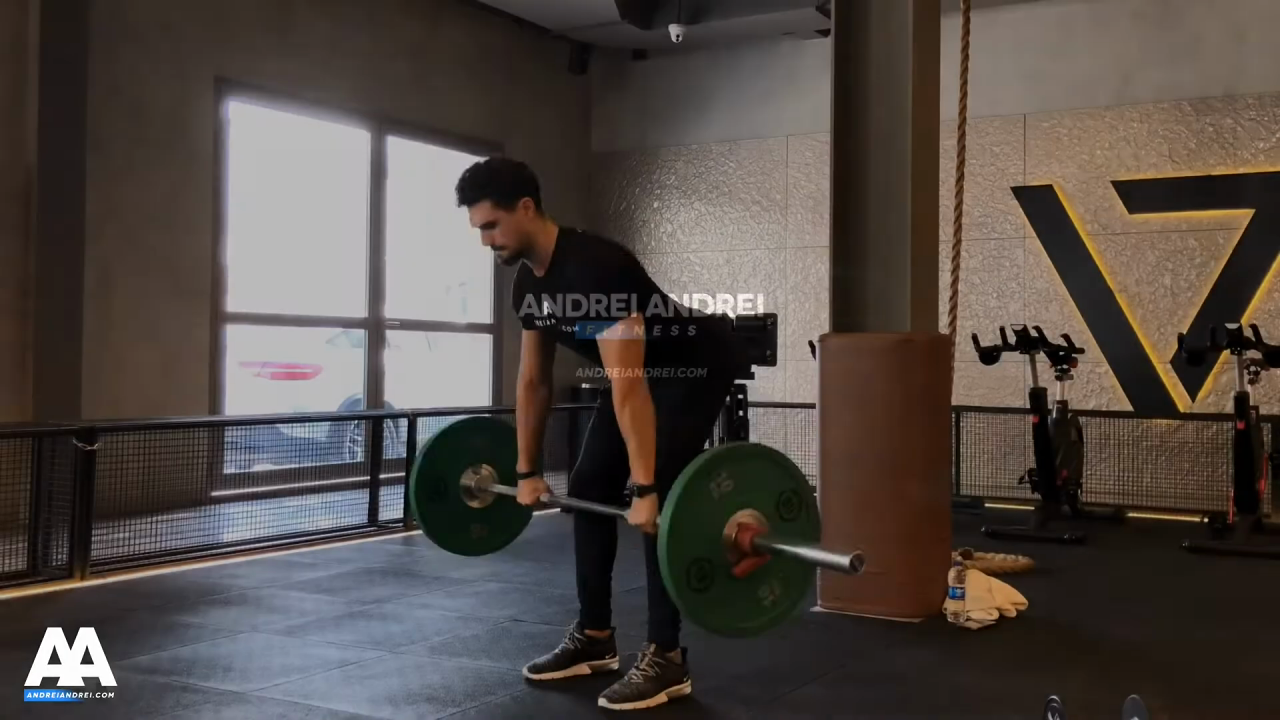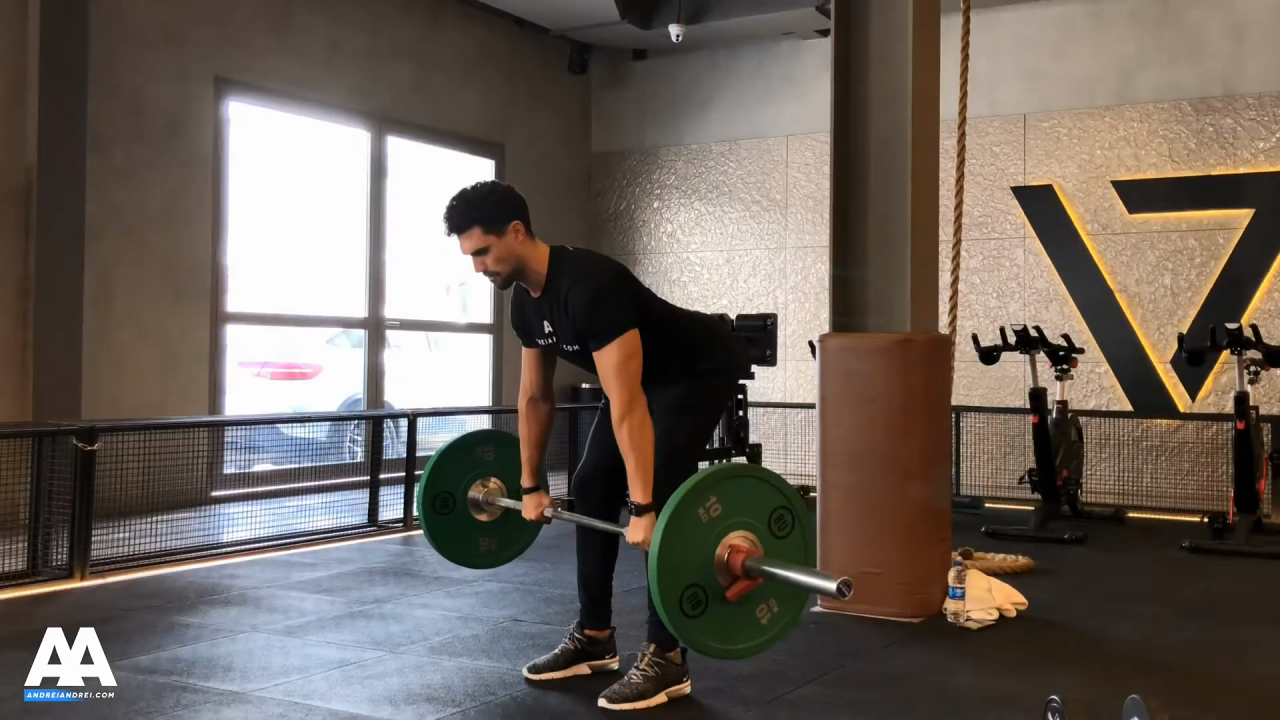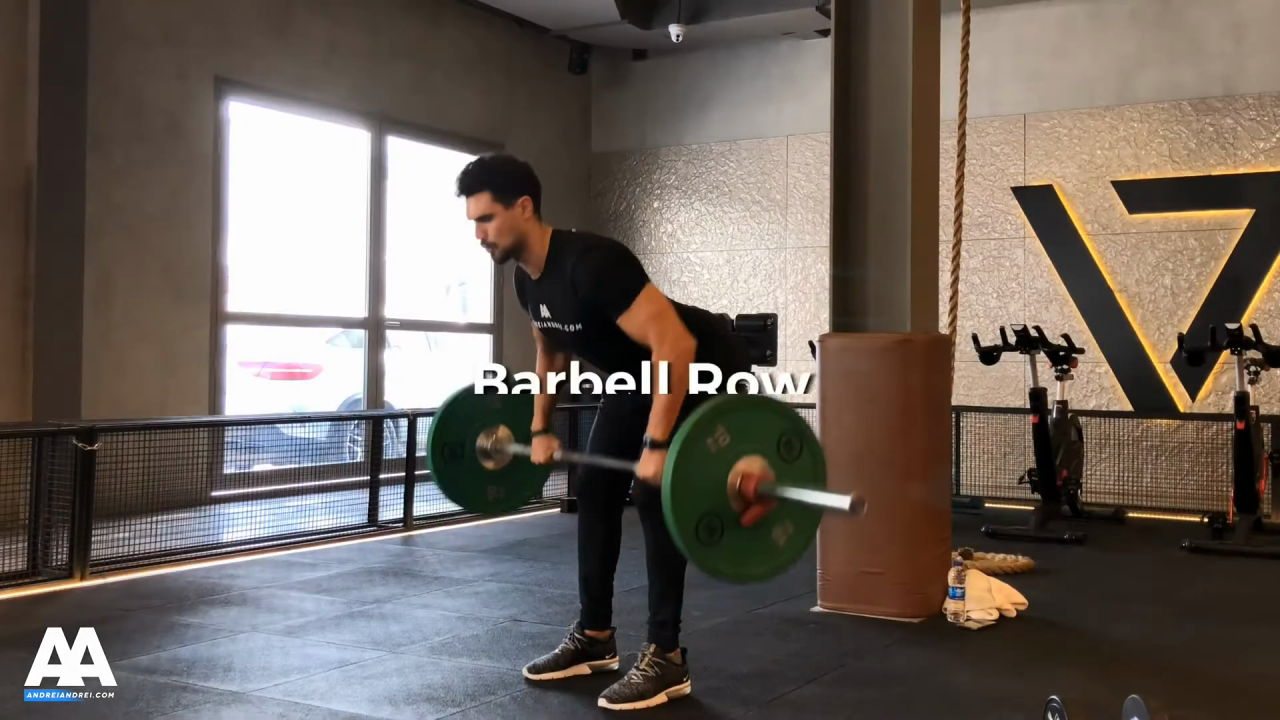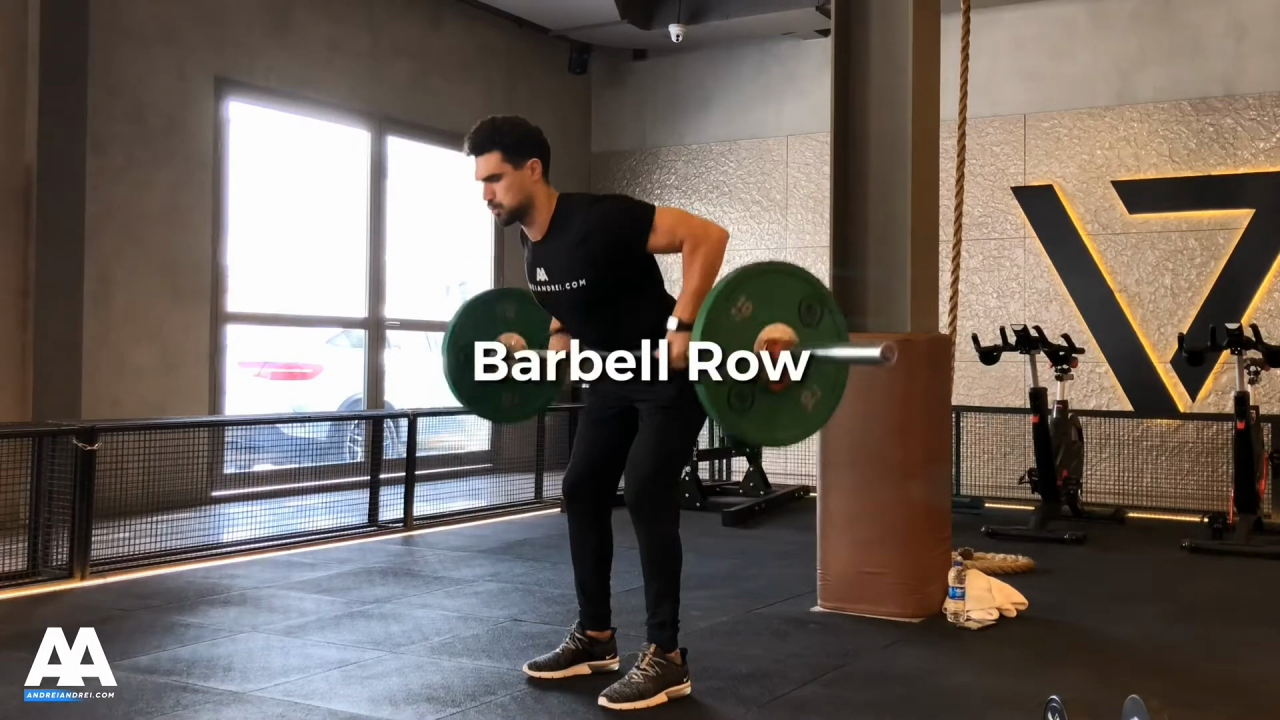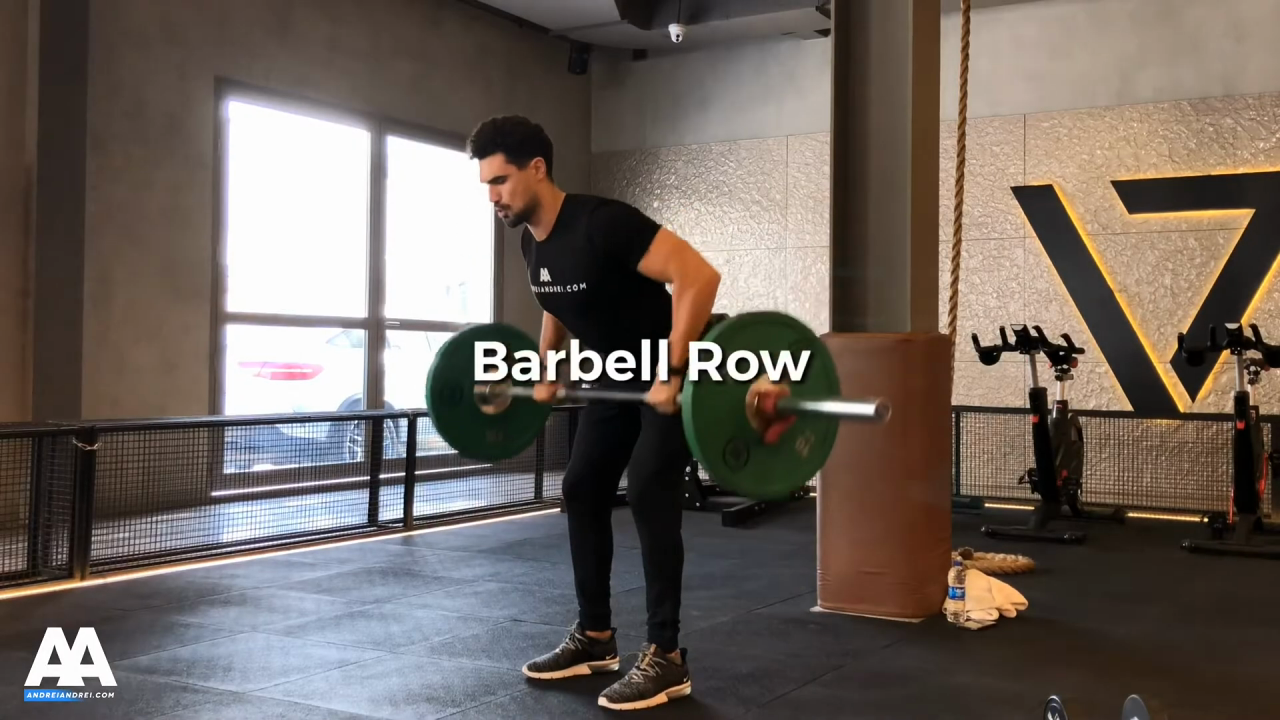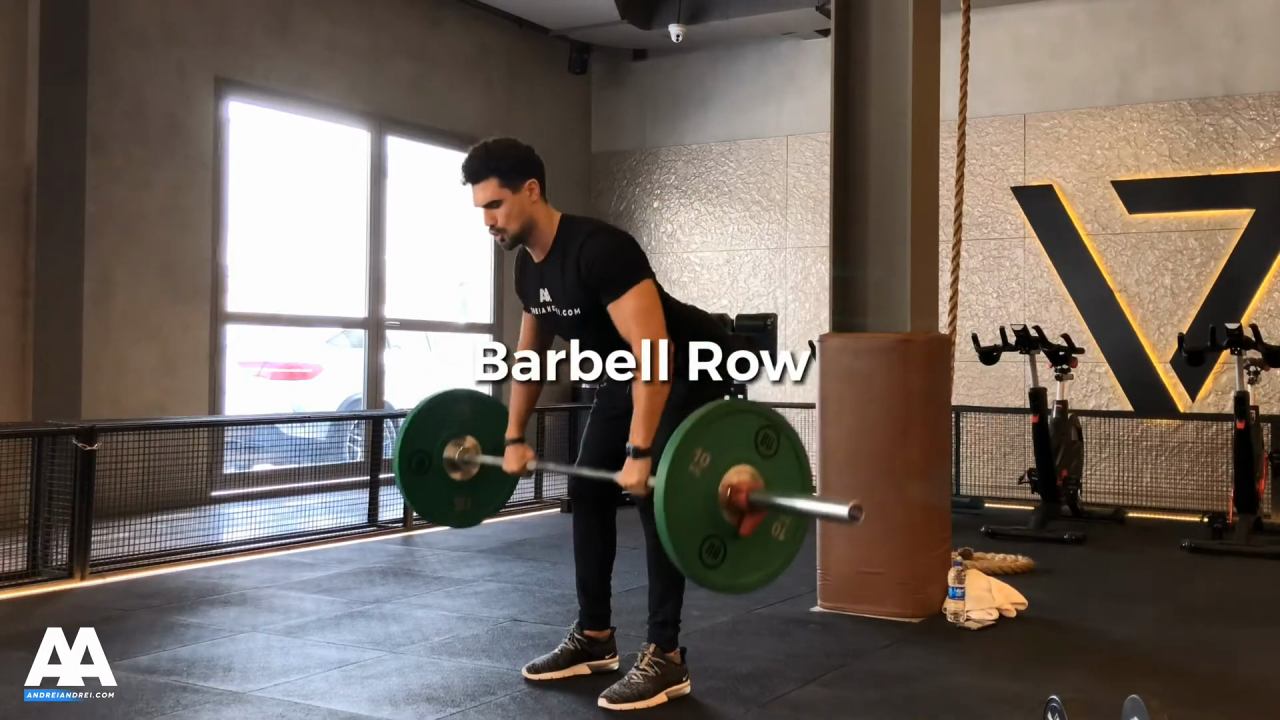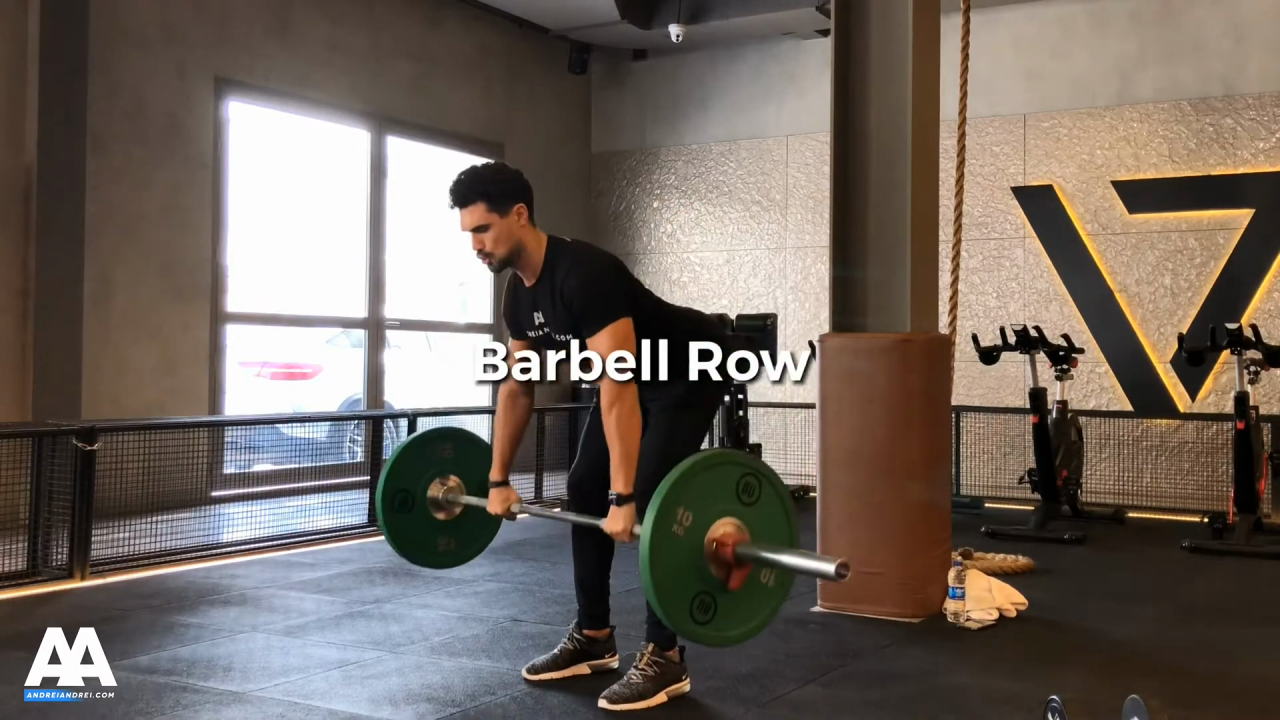
dt=0.3s
person 1, frame 1
left shoulder: (595, 267)
right shoulder: (527, 285)
left elbow: (629, 382)
right elbow: (533, 380)
left wrist: (644, 489)
right wrist: (527, 469)
left hip: (696, 366)
right hip: (639, 371)
left knee: (657, 495)
right knee: (588, 487)
left ankle: (665, 657)
right ankle: (594, 636)
person 1, frame 2
left shoulder: (590, 285)
right shoulder: (525, 303)
left elbow: (627, 407)
right elbow: (534, 397)
left wrist: (642, 508)
right wrist: (530, 485)
left hip: (700, 370)
right hip: (644, 374)
left knee: (658, 495)
right knee: (590, 488)
left ankle: (665, 658)
right ankle: (594, 636)
person 1, frame 3
left shoulder: (590, 265)
right shoulder: (527, 280)
left elbow: (674, 347)
right elbow: (550, 354)
left wrist: (659, 447)
right wrist: (541, 429)
left hip: (695, 369)
right hip: (631, 372)
left knee: (653, 495)
right knee: (592, 488)
left ankle: (666, 658)
right ankle: (594, 636)
person 1, frame 4
left shoulder: (597, 219)
right shoulder: (532, 240)
left elbow: (708, 237)
left wrist: (682, 328)
right wrist: (559, 334)
left hip: (673, 368)
right hip: (615, 371)
left knee: (646, 493)
right knee: (582, 489)
left ankle: (665, 657)
right ankle: (594, 636)
person 1, frame 5
left shoulder: (602, 224)
right shoulder: (532, 242)
left elbow: (699, 278)
left wrist: (671, 377)
right wrist: (545, 369)
left hip: (678, 364)
right hip: (618, 370)
left knee: (649, 494)
right knee: (582, 489)
left ankle: (665, 657)
right ankle: (594, 636)
person 1, frame 6
left shoulder: (599, 249)
right shoulder: (527, 267)
left elbow: (654, 347)
right elbow: (529, 354)
left wrist: (641, 455)
right wrist: (515, 437)
left hip: (689, 365)
right hip: (624, 371)
left knee: (655, 497)
right knee: (587, 490)
left ankle: (665, 658)
right ankle: (594, 637)
person 1, frame 7
left shoulder: (585, 275)
right shoulder: (518, 295)
left elbow: (616, 393)
right elbow: (516, 388)
left wrist: (623, 499)
right wrist: (498, 479)
left hip: (689, 369)
right hip: (636, 371)
left knee: (651, 496)
right knee: (584, 488)
left ankle: (664, 658)
right ankle: (593, 637)
